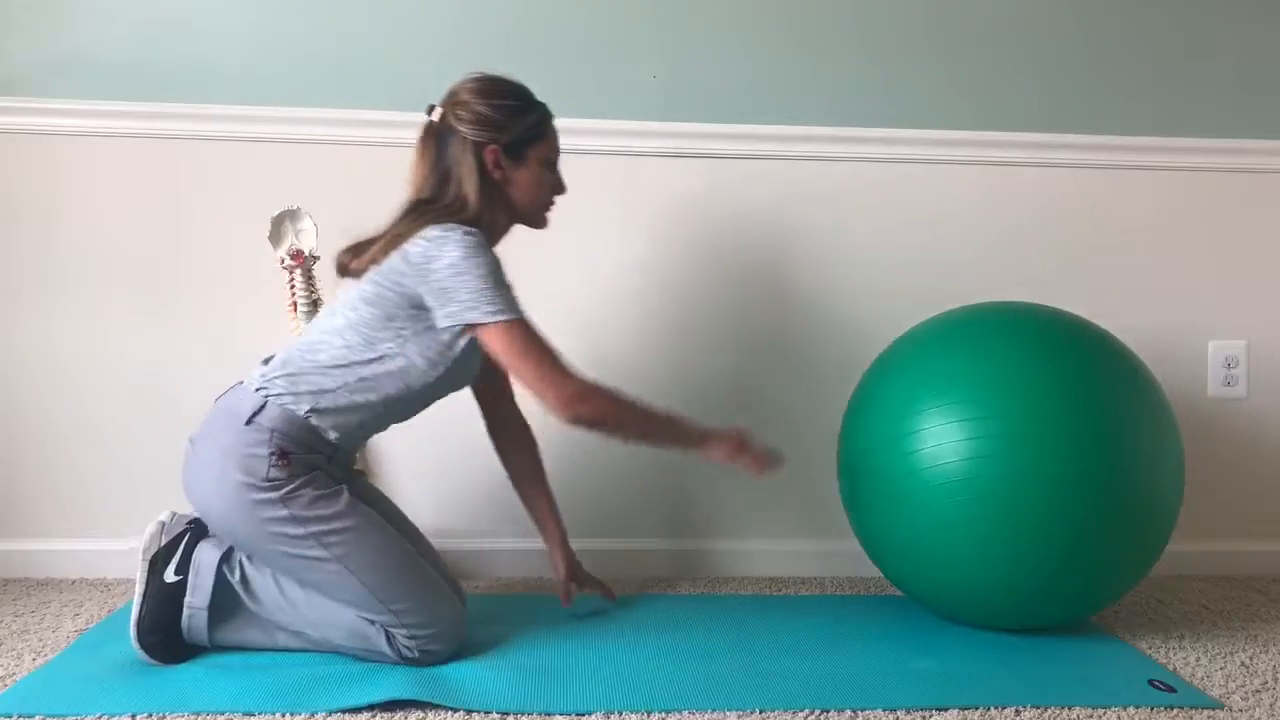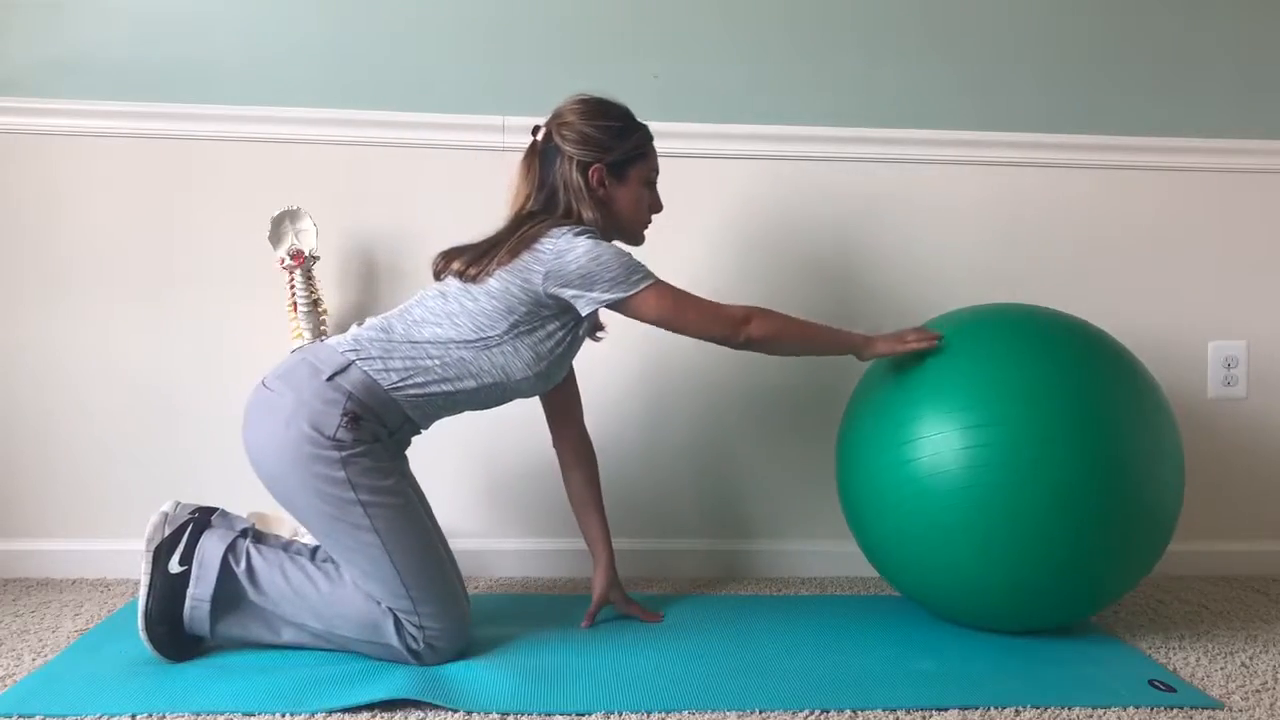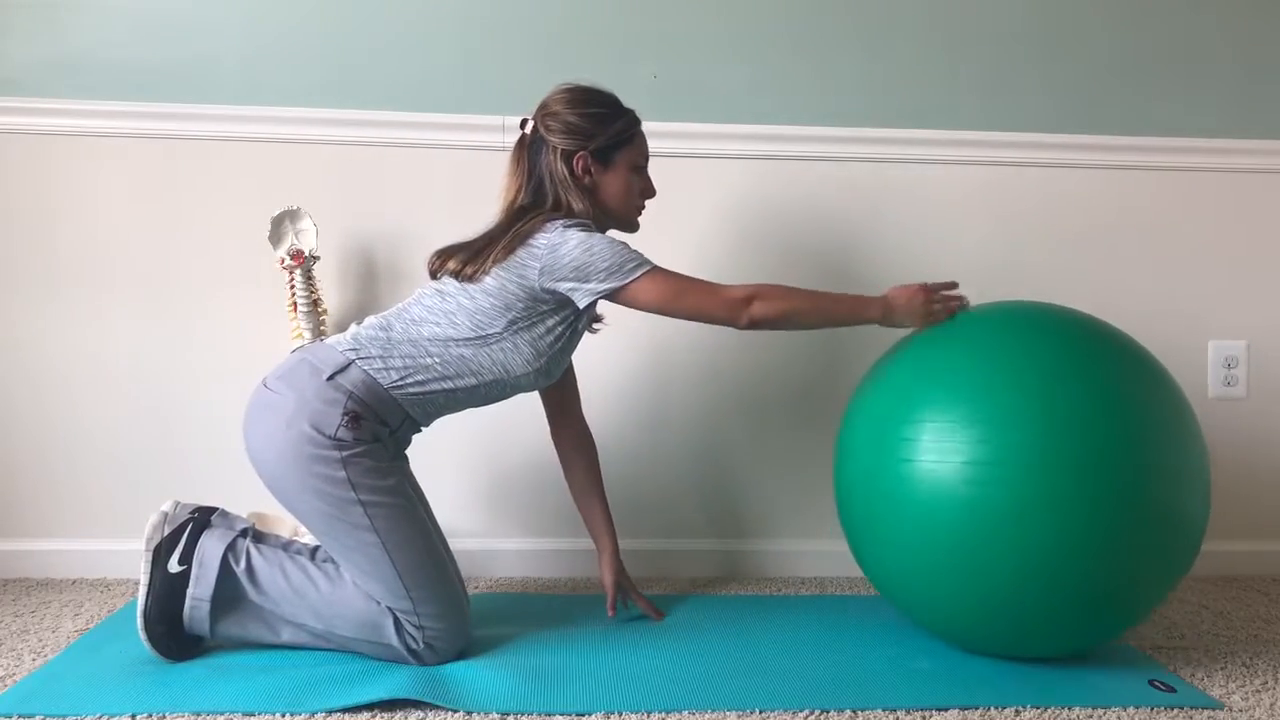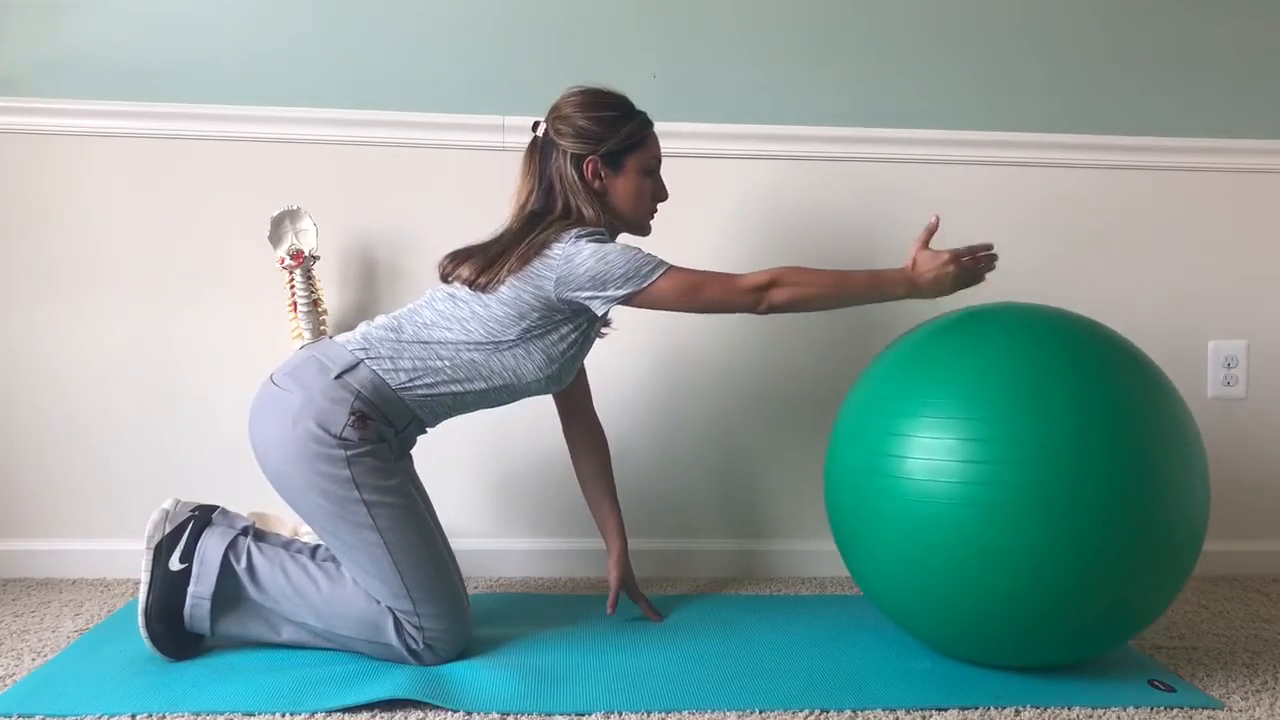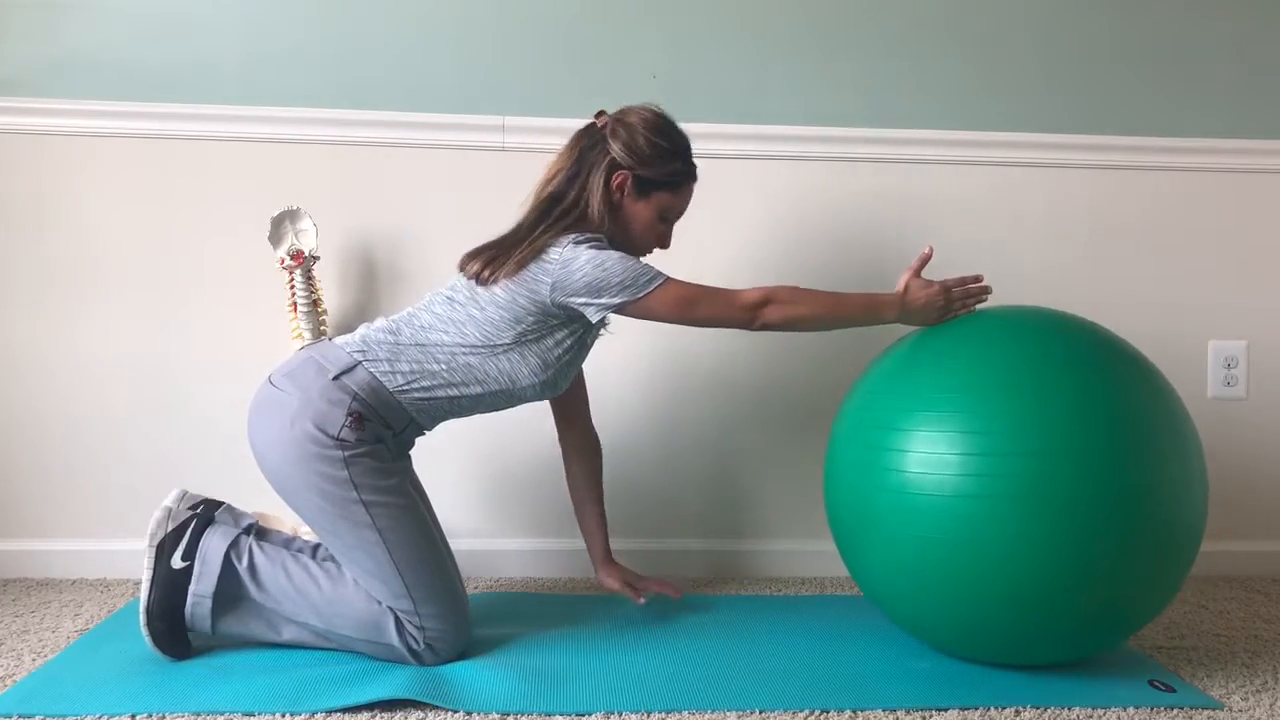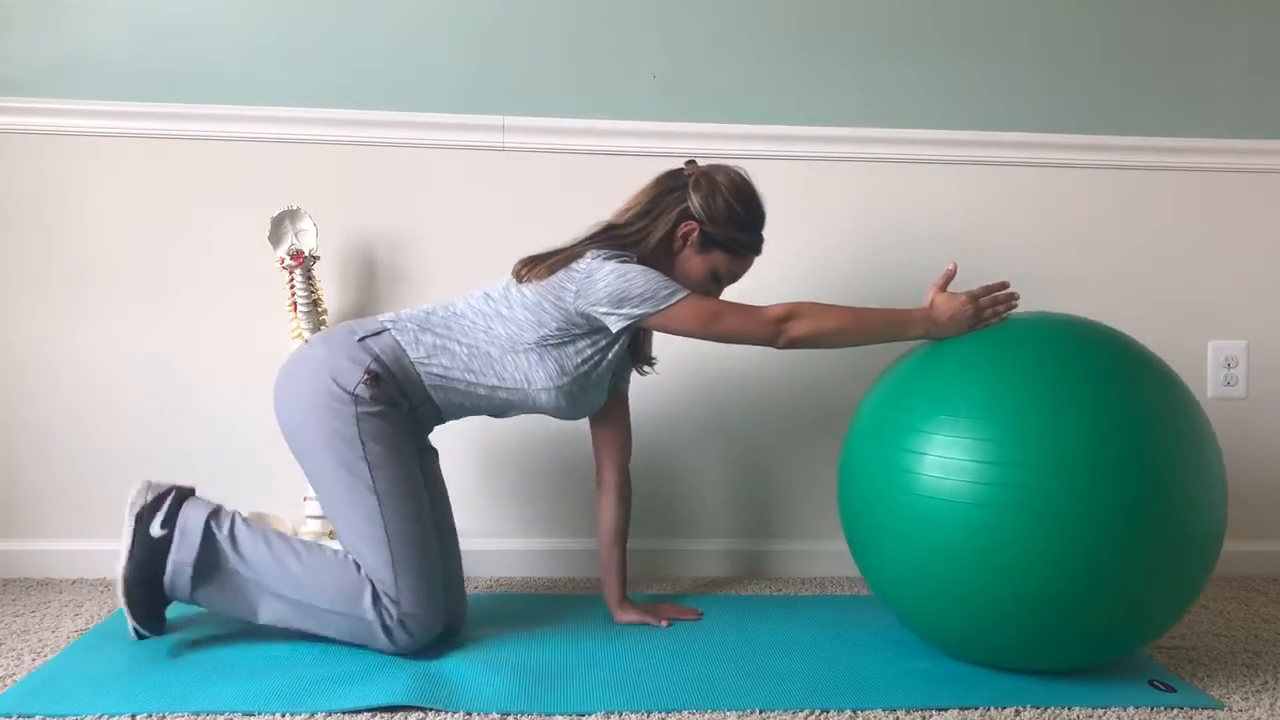
dt=0.7s
person 1, frame 1
left shoulder: (453, 253)
right shoulder: (448, 255)
left elbow: (508, 425)
right elbow: (568, 399)
left wrist: (561, 552)
right wrist: (703, 439)
left hip: (284, 455)
right hip: (254, 459)
left knee: (424, 597)
right knee: (432, 627)
left ankle: (206, 553)
right ankle: (205, 592)
person 1, frame 2
left shoulder: (548, 263)
right shoulder: (575, 256)
left elbow: (571, 438)
right elbow: (739, 328)
left wrist: (604, 568)
right wrist: (869, 344)
left hip: (324, 419)
right hip: (317, 421)
left knee: (418, 598)
right knee: (433, 631)
left ankle: (216, 547)
right ankle: (208, 577)
person 1, frame 3
left shoulder: (551, 261)
right shoulder: (570, 250)
left elbow: (569, 427)
right elbow: (743, 307)
left wrist: (610, 560)
right wrist: (887, 306)
left hip: (323, 416)
right hip: (317, 420)
left knee: (419, 596)
right knee: (434, 632)
left ankle: (215, 548)
right ankle: (207, 575)
person 1, frame 4
left shoulder: (559, 260)
right shoulder: (585, 261)
left elbow: (580, 424)
right elbow: (762, 293)
left wrist: (618, 554)
right wrist: (910, 281)
left hip: (327, 411)
right hip: (323, 419)
left knee: (408, 589)
right knee: (436, 631)
left ankle: (215, 545)
right ankle: (206, 574)
person 1, frame 5
left shoulder: (563, 265)
right shoulder: (583, 265)
left elbow: (575, 427)
right elbow: (755, 309)
left wrist: (603, 561)
right wrist: (901, 307)
left hip: (325, 409)
right hip: (321, 420)
left knee: (403, 586)
right knee: (434, 631)
left ankle: (215, 541)
right ankle: (204, 569)
person 1, frame 6
left shoulder: (616, 320)
right shoulder: (615, 280)
left elbow: (613, 465)
right elbow: (782, 328)
left wrist: (620, 597)
right wrist: (929, 320)
left hip: (385, 405)
right hip: (341, 384)
left knee: (437, 608)
right knee: (409, 620)
left ankle: (201, 547)
right ankle: (185, 538)
